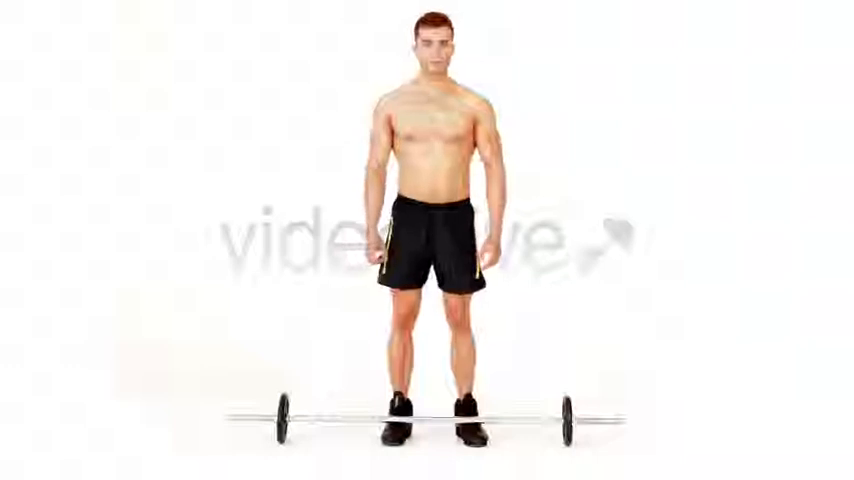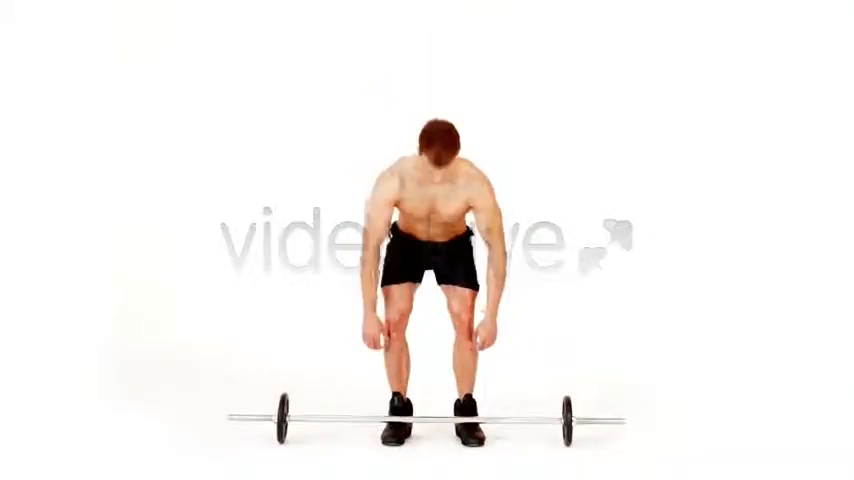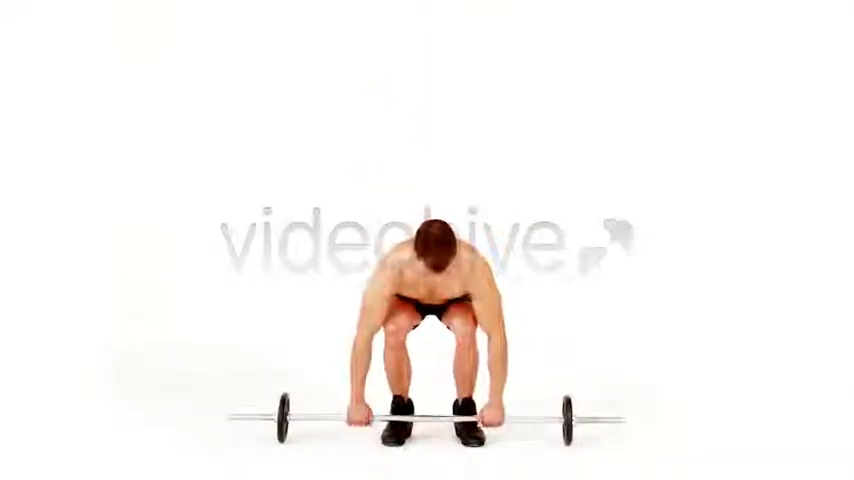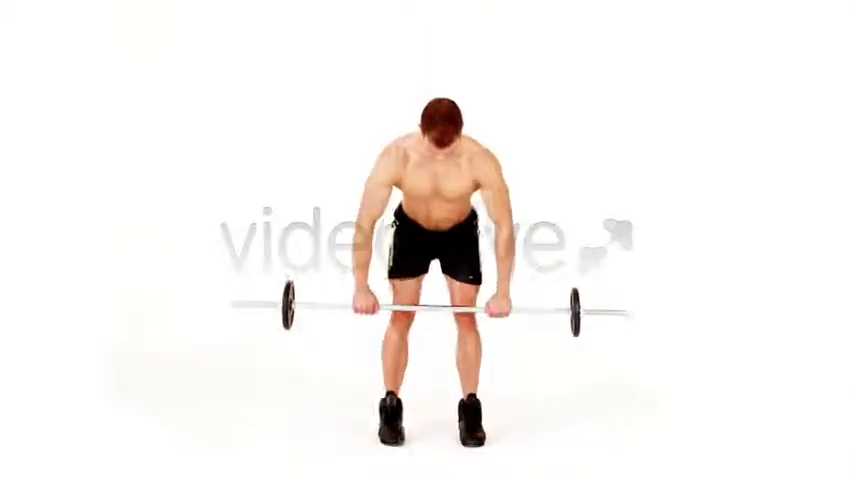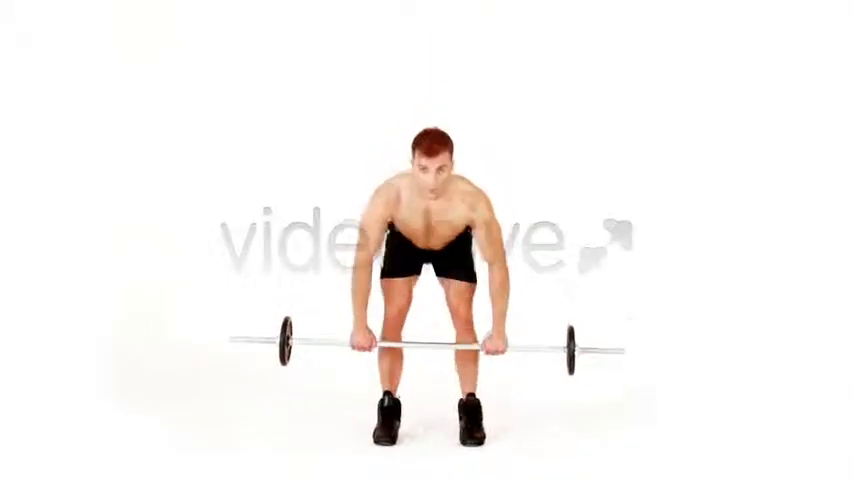
dt=1s
person 1, frame 1
left shoulder: (476, 106)
right shoulder: (390, 104)
left elbow: (494, 168)
right elbow: (375, 168)
left wrist: (495, 233)
right wrist: (371, 231)
left hip: (456, 218)
right hip: (408, 216)
left knee: (459, 319)
right knee: (402, 319)
left ankle: (465, 409)
right ankle: (399, 409)
person 1, frame 2
left shoulder: (476, 183)
right shoulder: (392, 180)
left elbow: (497, 250)
right elbow: (370, 247)
left wrist: (491, 317)
right wrist: (370, 315)
left hip: (455, 245)
right hip: (406, 242)
left knee: (464, 321)
right knee: (394, 319)
left ankle: (466, 411)
right ankle: (399, 410)
person 1, frame 3
left shoulder: (474, 267)
right shoulder: (392, 267)
left elbow: (496, 334)
right elbow: (364, 334)
left wrist: (495, 401)
right wrist: (357, 400)
left hip: (455, 298)
right hip: (407, 298)
left knee: (465, 331)
right knee: (394, 329)
left ankle: (465, 408)
right ankle: (400, 407)
person 1, frame 4
left shoulder: (481, 161)
right shoulder: (394, 156)
left elbow: (504, 225)
right elbow: (365, 221)
left wrist: (503, 292)
right wrist: (361, 286)
left hip: (460, 233)
right hip: (411, 230)
left knee: (466, 319)
right knee: (401, 317)
left ankle: (469, 407)
right ankle: (391, 407)
person 1, frame 5
left shoulder: (472, 200)
right shoulder: (388, 195)
left elbow: (497, 264)
right elbow: (363, 262)
left wrist: (498, 330)
right wrist: (360, 324)
left hip: (453, 245)
right hip: (403, 242)
left knee: (462, 317)
right knee: (393, 316)
left ankle: (469, 408)
right ankle: (389, 407)
